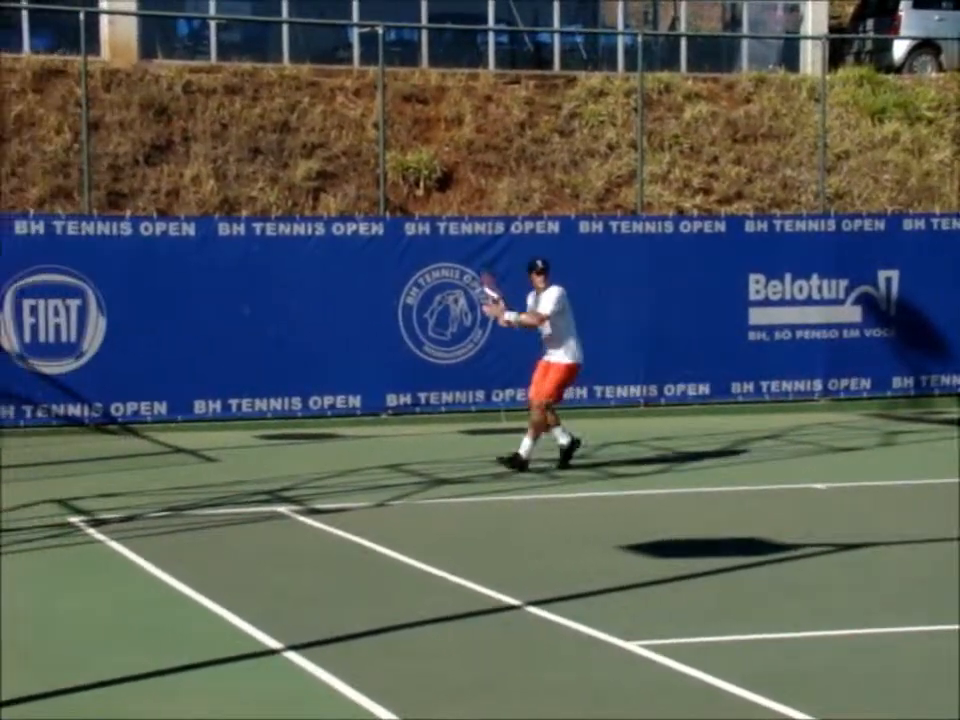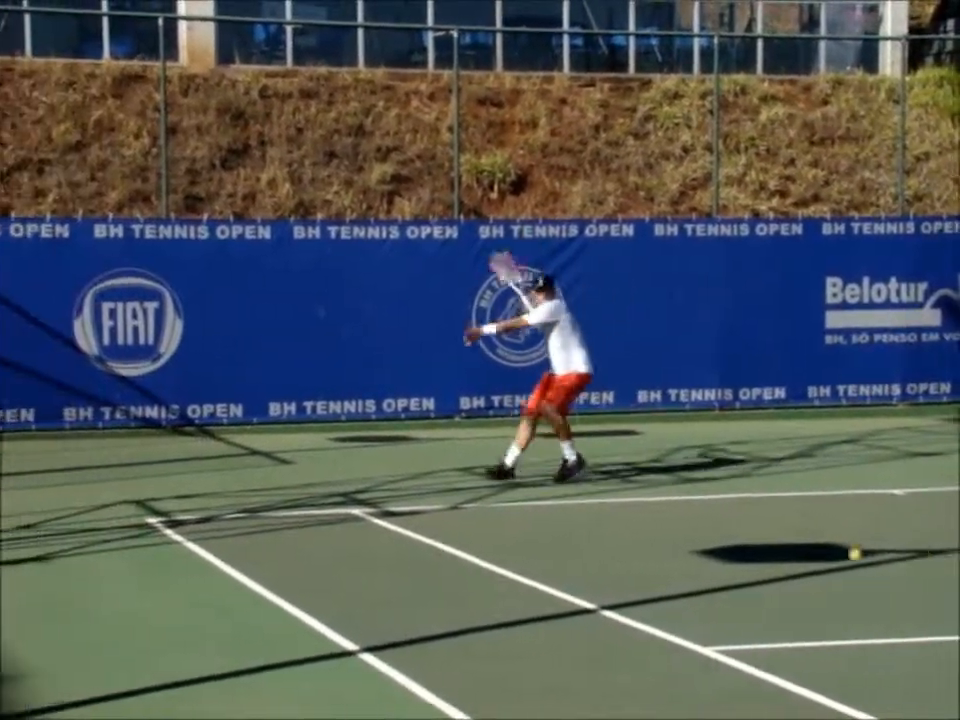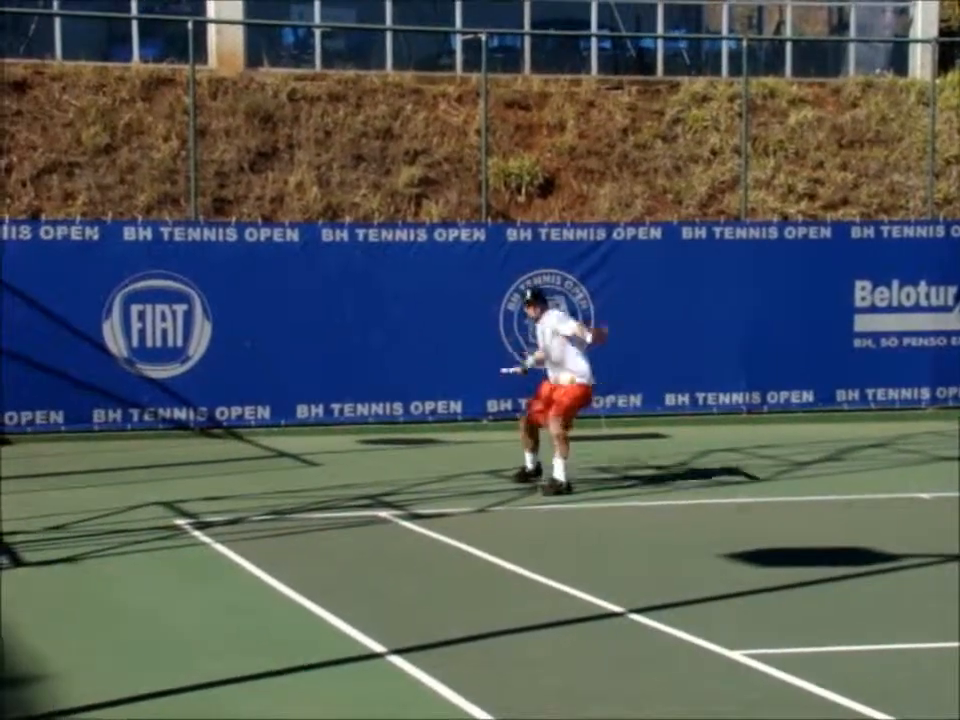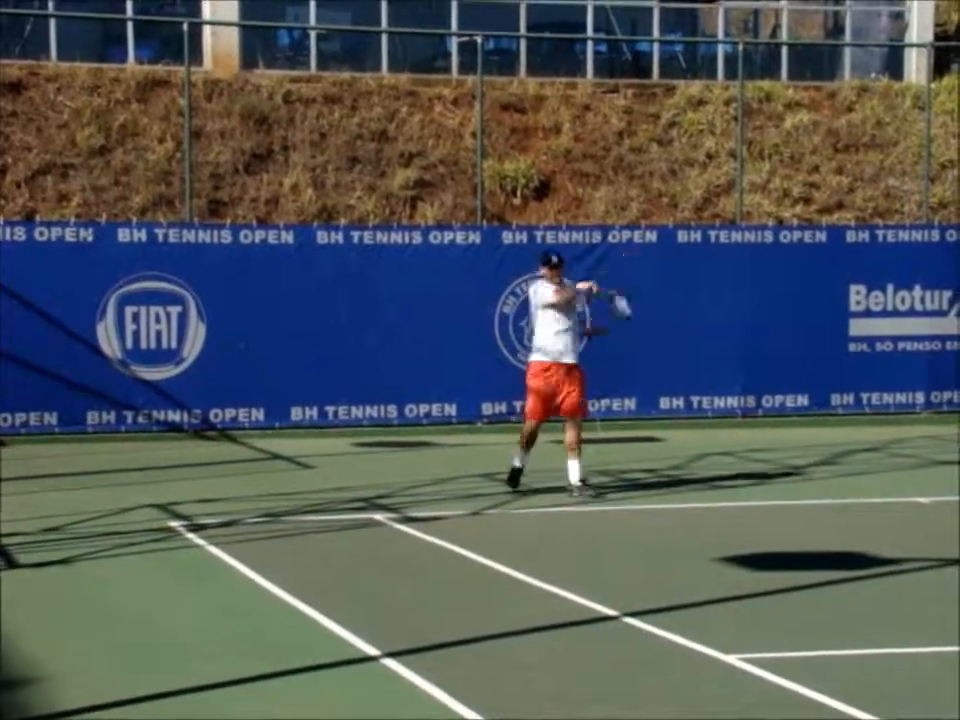
dt=0.3s
person 1, frame 1
left shoulder: (557, 292)
right shoulder: (533, 297)
left elbow: (538, 319)
right elbow: (530, 322)
left wrist: (507, 315)
right wrist: (507, 318)
left hip: (567, 359)
right hip: (551, 357)
left knee: (538, 403)
right knee: (538, 403)
left ankle: (522, 456)
right ankle: (568, 441)
person 1, frame 2
left shoulder: (554, 307)
right shoulder: (545, 310)
left elbow: (519, 323)
left wrist: (483, 330)
left hip: (576, 371)
right hip: (558, 372)
left knee: (548, 407)
right knee: (530, 413)
left ankle: (572, 459)
right ankle: (508, 465)
person 1, frame 3
left shoulder: (556, 317)
right shoulder: (540, 327)
left elbow: (582, 330)
left wrist: (591, 337)
right wrist: (531, 361)
left hip: (578, 382)
right hip: (553, 382)
left knee: (555, 424)
right knee: (527, 422)
left ankle: (560, 479)
right ankle: (531, 467)
person 1, frame 4
left shoulder: (568, 287)
right shoulder: (537, 289)
right elbow: (560, 299)
right wrist: (581, 288)
left hip: (570, 365)
right hip: (542, 364)
left knee: (574, 420)
right knee: (533, 421)
left ankle: (576, 481)
right ankle: (518, 466)
